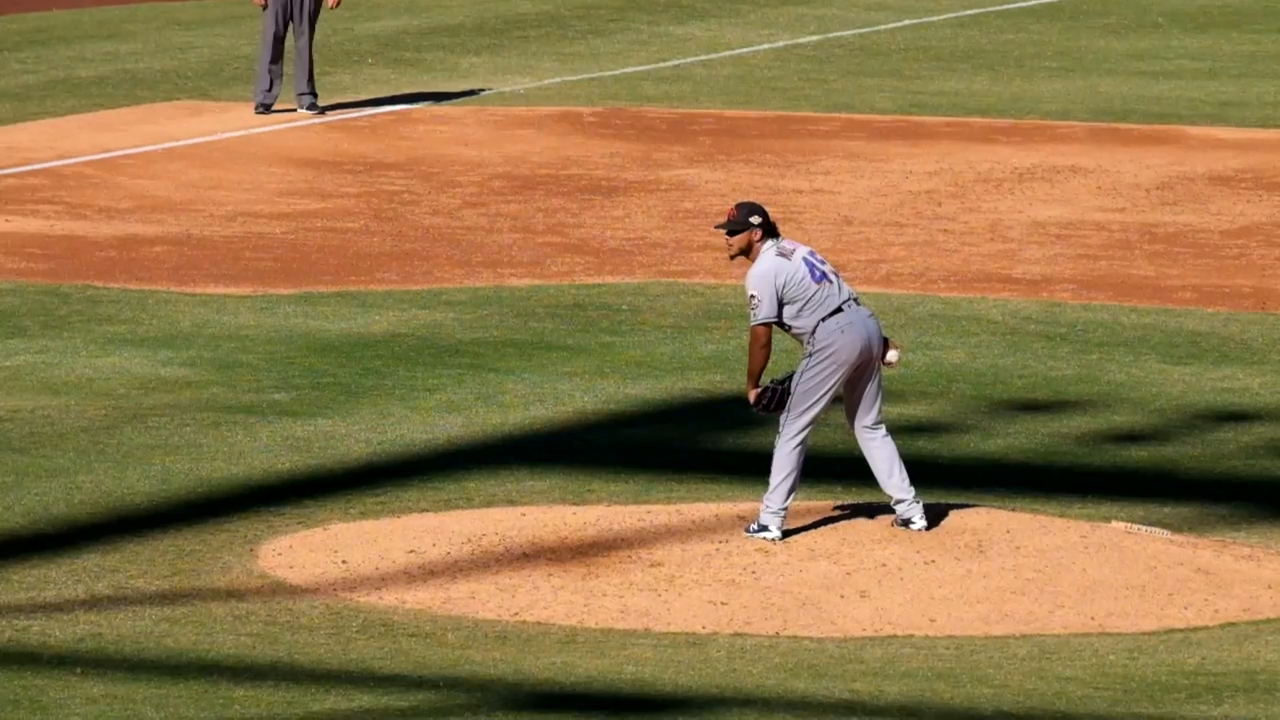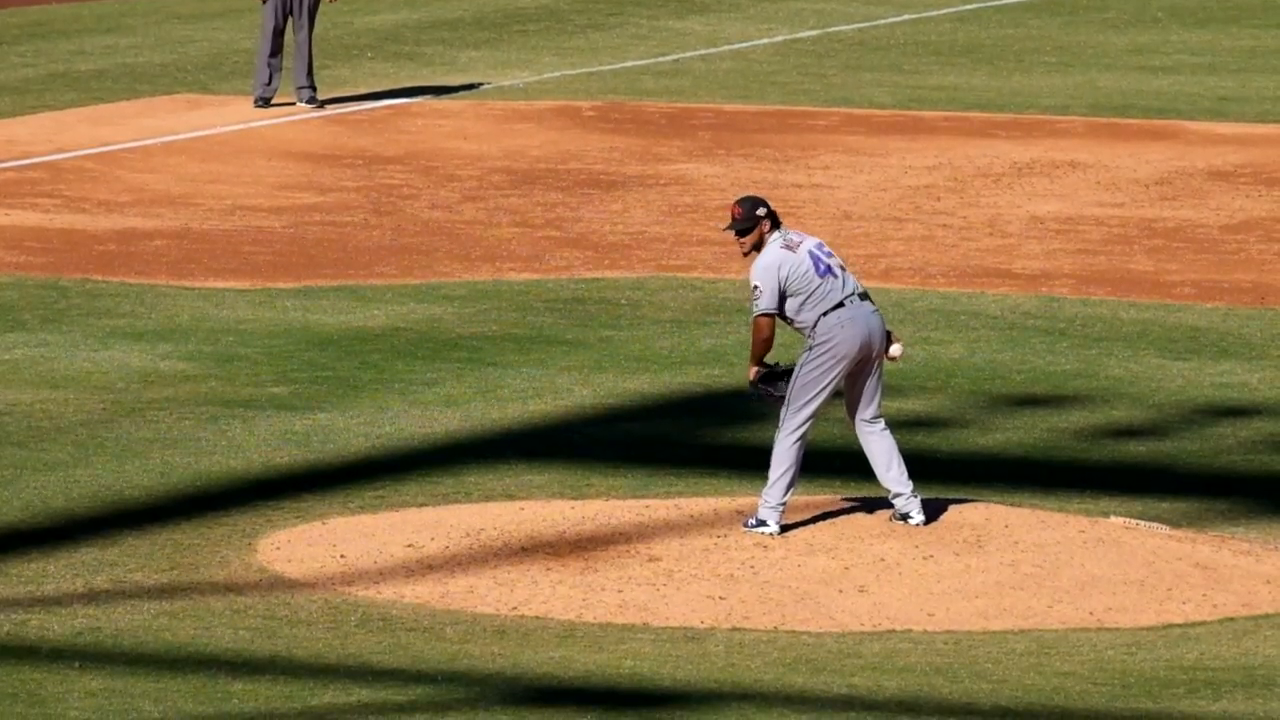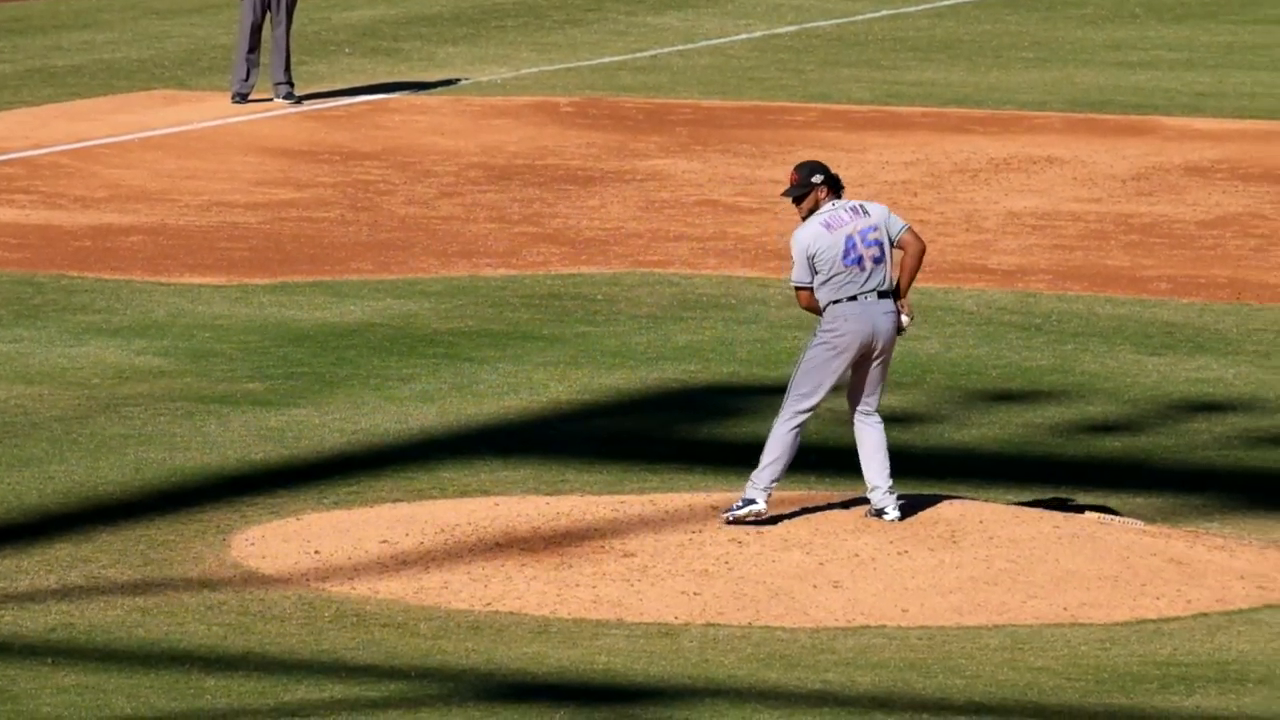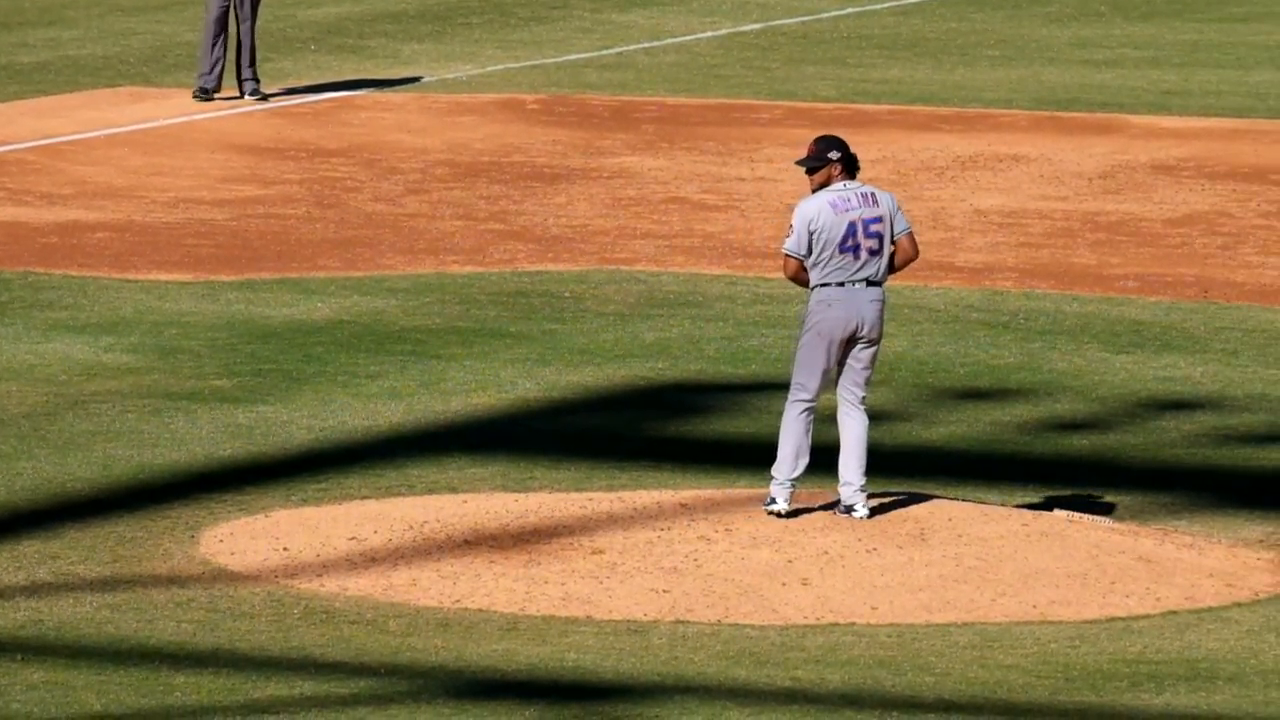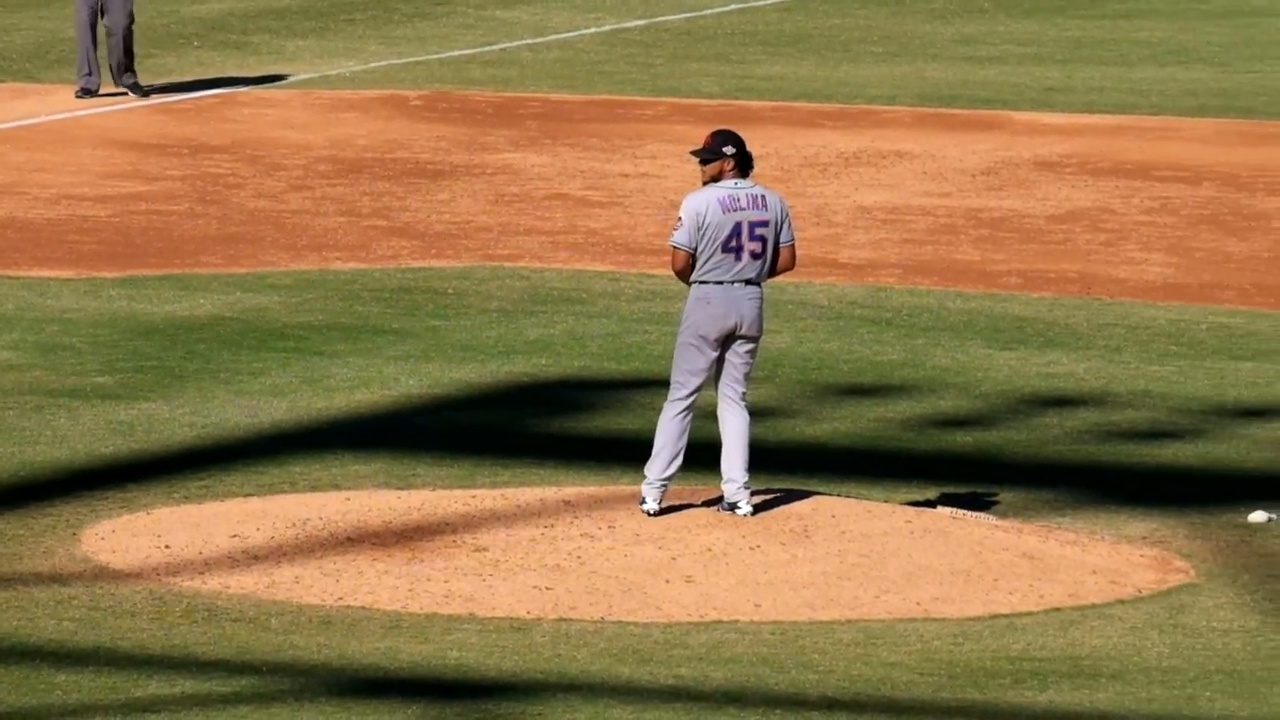
dt=0.4s
person 1, frame 1
left shoulder: (761, 271)
right shoulder: (793, 247)
left elbow: (761, 337)
left wrist: (752, 386)
left hip: (835, 338)
right hip: (867, 325)
left knee: (792, 428)
right knee: (869, 426)
left ankle: (770, 519)
right ankle: (910, 509)
person 1, frame 2
left shoulder: (765, 263)
right shoulder: (804, 238)
left elbow: (764, 329)
right elbow: (849, 279)
left wrist: (755, 365)
right wrist: (880, 326)
left hip: (835, 331)
right hip: (870, 320)
left knee: (793, 423)
right knee: (869, 420)
left ankle: (769, 513)
right ankle: (907, 504)
person 1, frame 3
left shoulder: (805, 234)
right shoulder: (875, 210)
left elbow: (804, 298)
right elbow: (916, 246)
right wrist: (900, 295)
left hip: (842, 321)
right hip: (883, 316)
left knee: (795, 408)
right knee: (866, 411)
left ankle: (757, 494)
right ankle: (884, 499)
person 1, frame 4
left shoulder: (810, 207)
right shoulder: (883, 200)
left elbow: (792, 269)
right elbow: (908, 252)
right wrist: (873, 275)
left hip: (828, 304)
right hip: (872, 304)
left knee: (801, 398)
right knee: (852, 401)
left ankle: (781, 490)
right ankle: (853, 497)
person 1, frame 5
left shoulder: (698, 201)
right shoulder: (773, 202)
left elbow: (680, 263)
right elbow: (786, 261)
left wrist: (699, 282)
left hip: (707, 302)
right hip: (750, 303)
left knee: (681, 397)
right knee: (733, 399)
left ankle: (653, 490)
right ankle: (737, 493)
